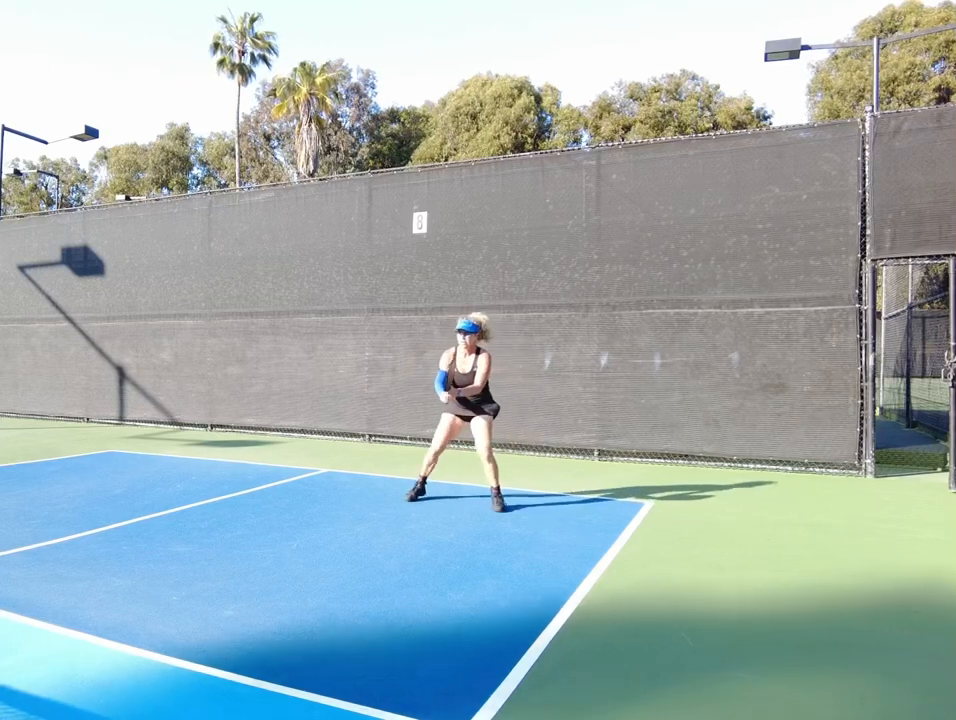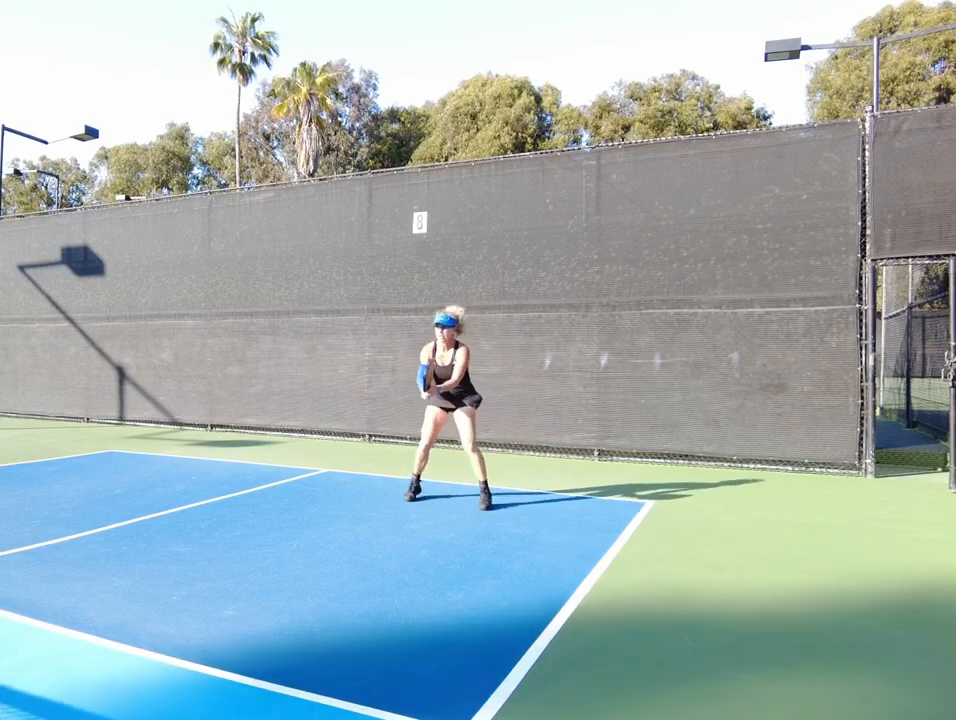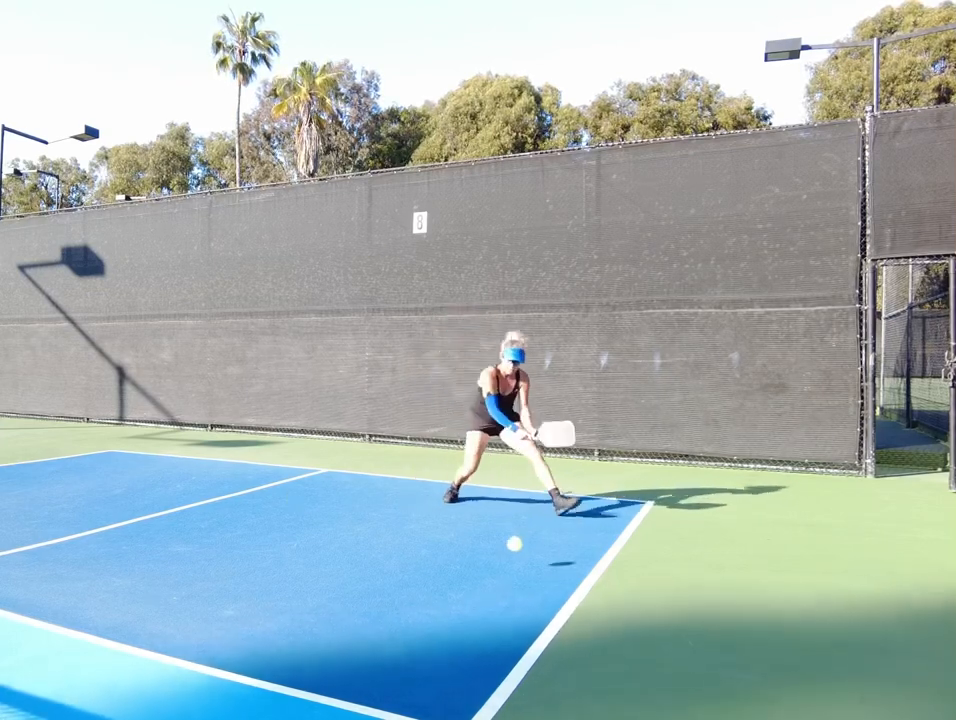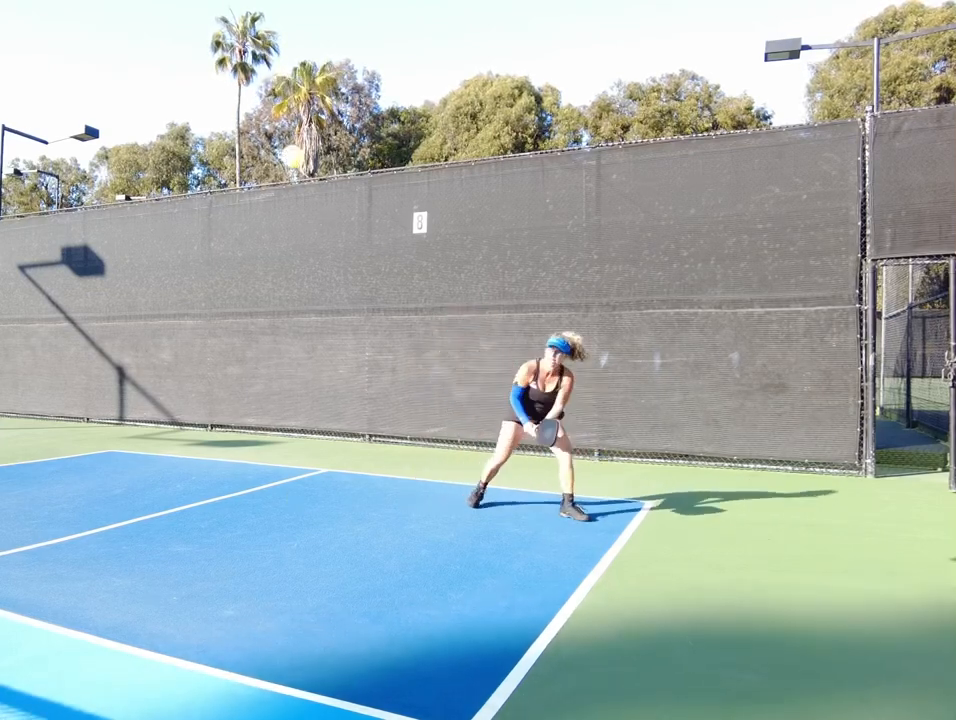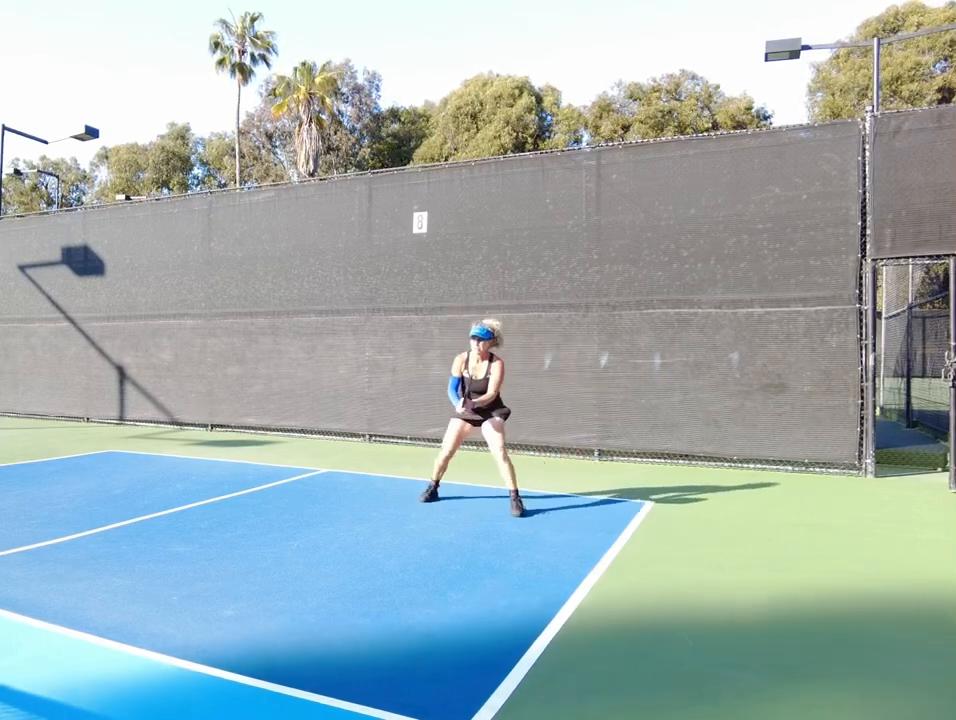
dt=0.7s
person 1, frame 1
left shoulder: (484, 357)
right shoulder: (448, 355)
left elbow: (478, 387)
right elbow: (438, 382)
left wrist: (457, 392)
right wrist: (442, 394)
left hip: (480, 407)
right hip: (455, 407)
left knee: (485, 452)
right knee: (435, 448)
left ankle: (496, 494)
right ankle: (420, 485)
person 1, frame 2
left shoulder: (462, 350)
right shoulder: (428, 349)
left elbow: (455, 380)
right elbow: (423, 377)
left wrist: (437, 389)
right wrist: (425, 390)
left hip: (463, 399)
right hip: (439, 400)
left knee: (469, 444)
right knee: (425, 443)
left ankle: (484, 490)
right ankle: (415, 483)
person 1, frame 3
left shoulder: (522, 378)
right shoulder: (489, 375)
left elbow: (524, 408)
right elbow: (492, 408)
left wrist: (527, 429)
right wrist: (514, 429)
left hip: (508, 422)
right hip: (482, 420)
left knee: (535, 453)
right knee: (470, 467)
left ankle: (557, 498)
right ankle: (454, 488)
person 1, frame 4
left shoulder: (567, 377)
right shoulder: (529, 368)
left elbow: (557, 408)
right elbow: (514, 398)
right wrist: (526, 422)
left hip: (545, 417)
right hip: (519, 412)
left knee: (566, 454)
right knee: (500, 457)
left ankle: (567, 504)
right ankle: (480, 489)
person 1, frame 5
left shoulder: (497, 363)
right shoulder: (461, 359)
left elbow: (491, 394)
right elbow: (452, 388)
left wrist: (473, 403)
right wrist: (458, 403)
left hip: (491, 412)
right hip: (465, 411)
left knee: (500, 454)
right knee: (445, 452)
left ankle: (515, 498)
right ankle: (433, 488)
